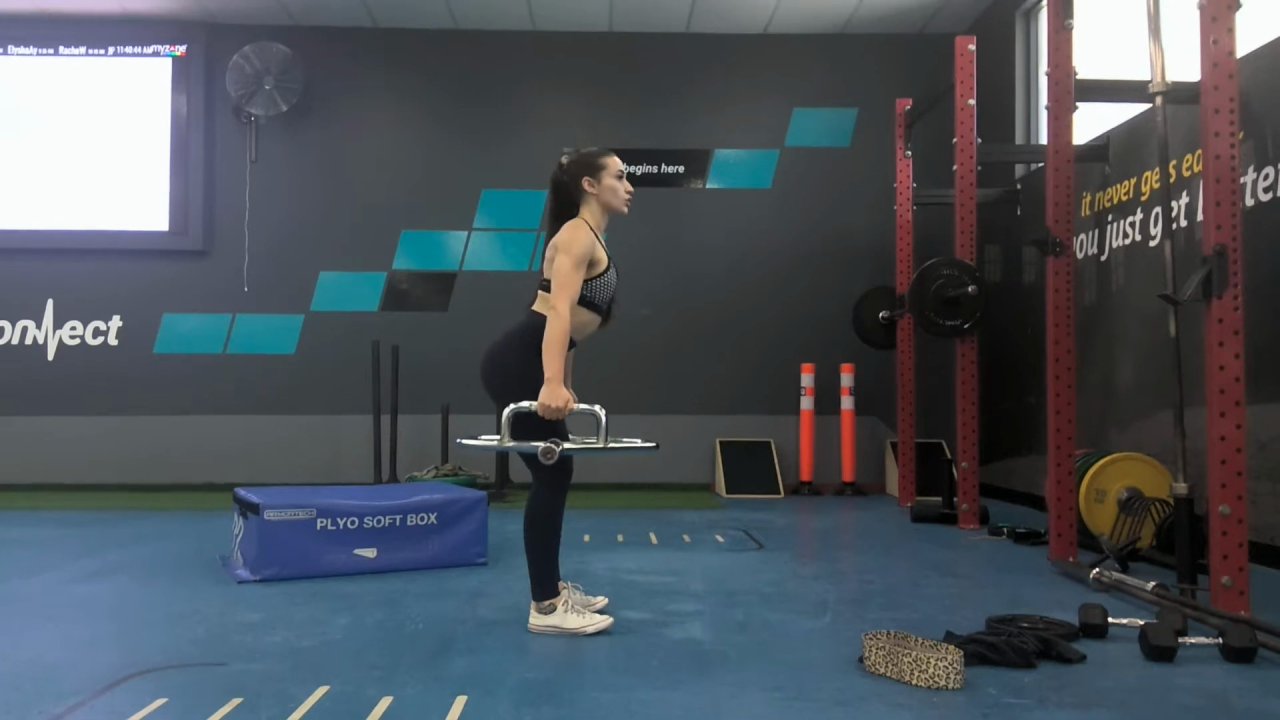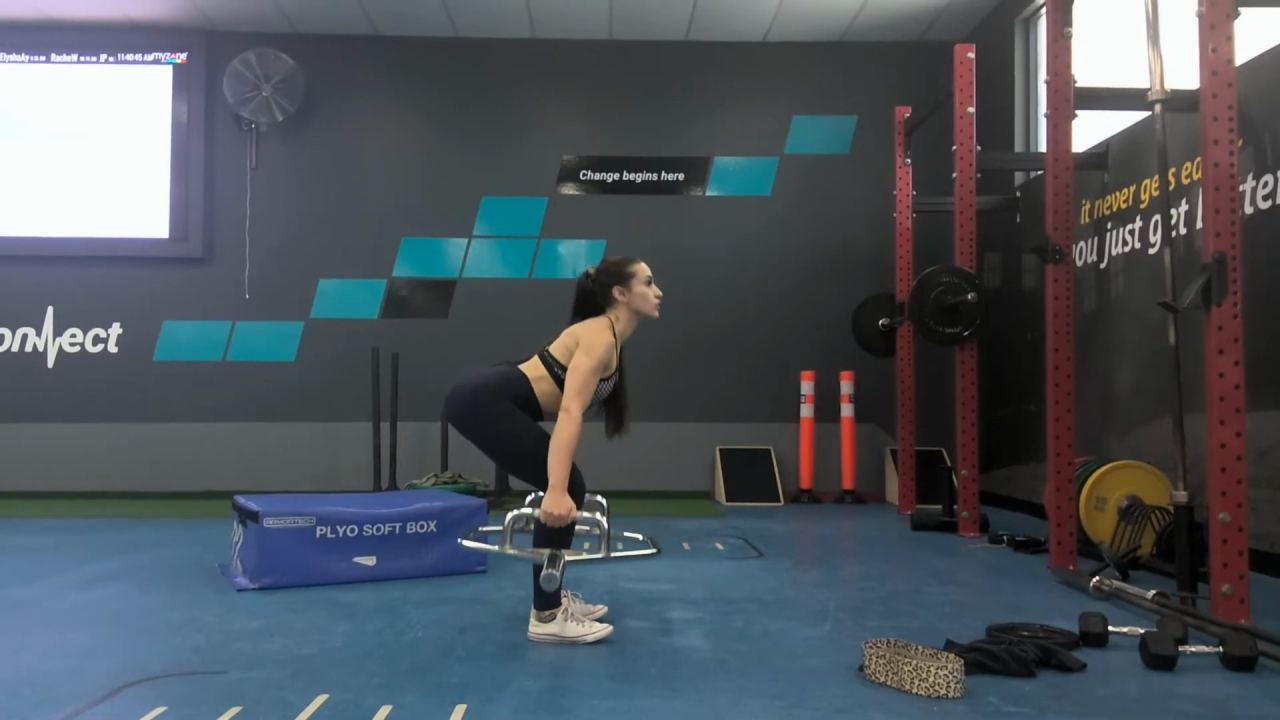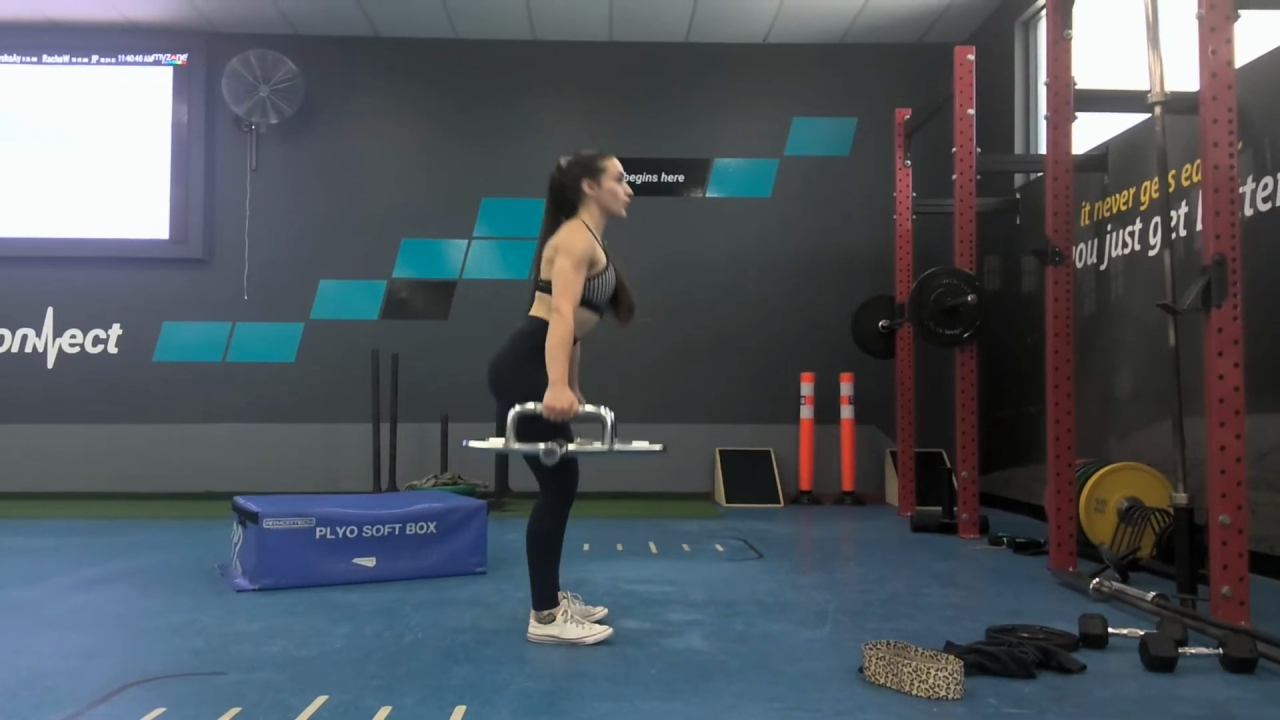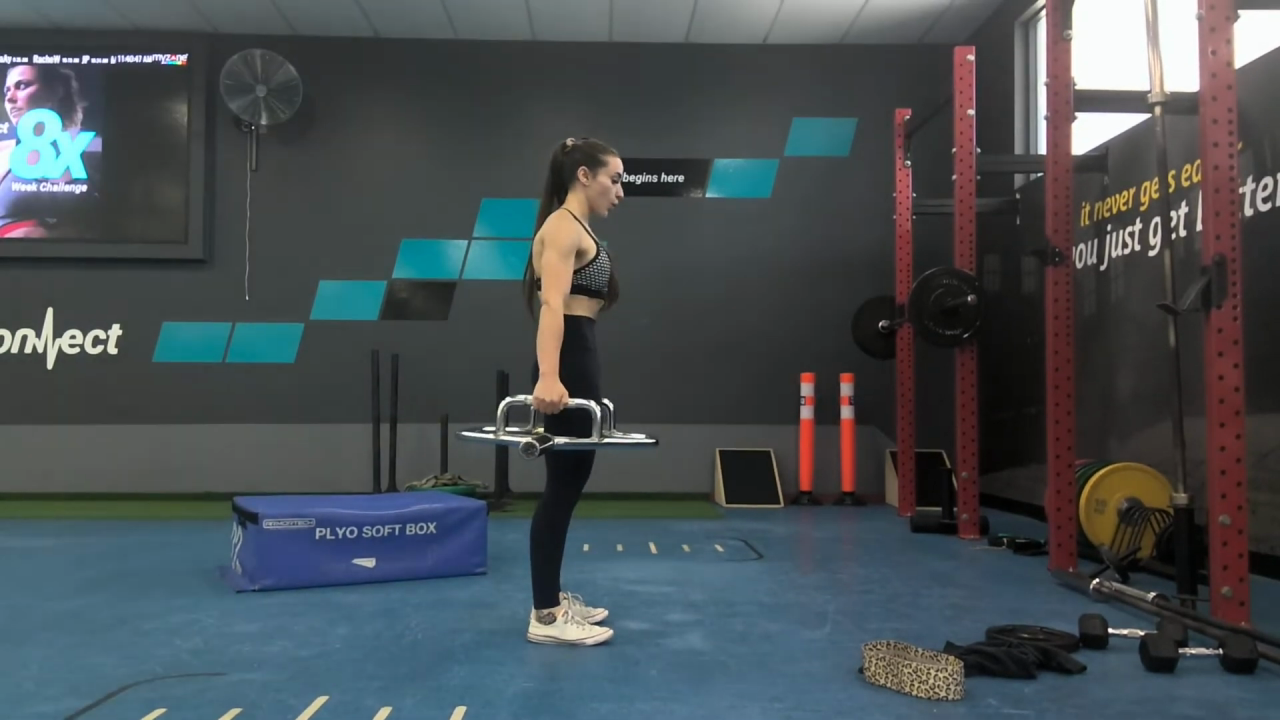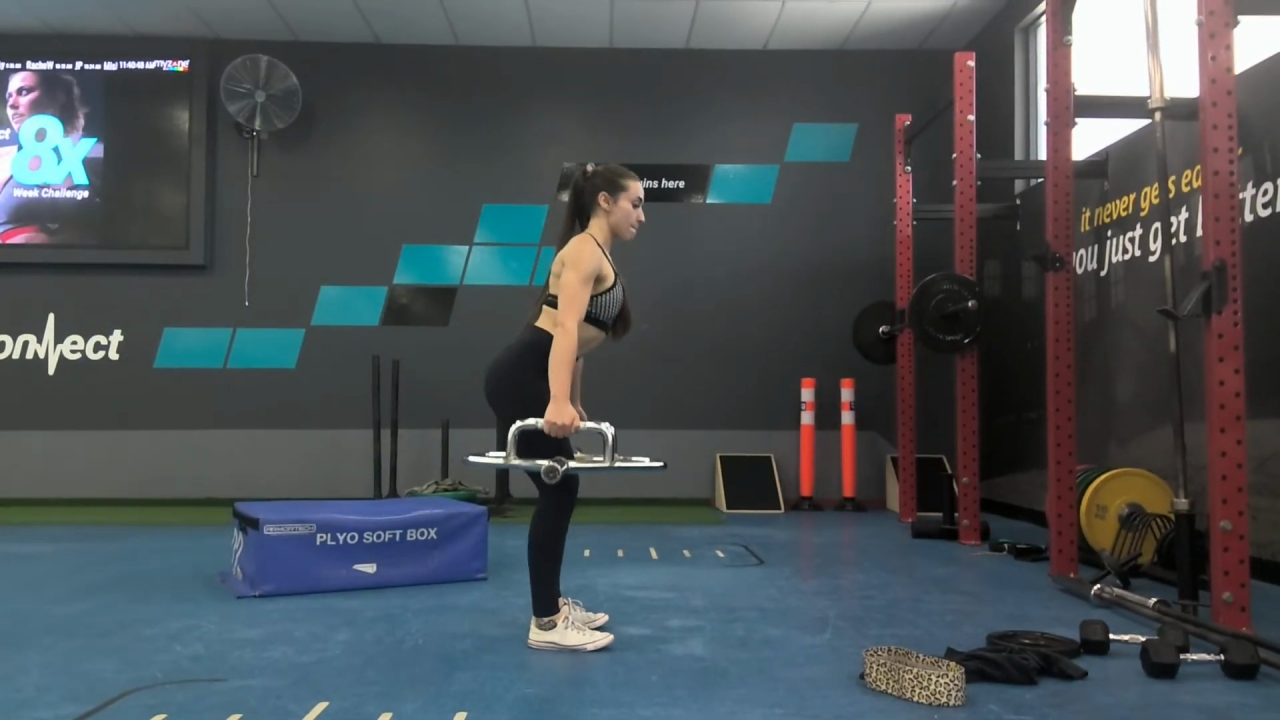
dt=1s
person 1, frame 1
left shoulder: (587, 236)
right shoulder: (578, 234)
right elbow: (558, 312)
left wrist: (562, 383)
right wrist: (552, 384)
left hip: (527, 363)
right hip: (517, 363)
left knee: (556, 473)
right knee: (551, 476)
left ankle: (552, 588)
right ankle: (546, 607)
person 1, frame 2
left shoulder: (605, 337)
right shoulder: (600, 337)
left elbow: (569, 410)
right elbow: (569, 413)
left wrist: (561, 484)
right wrist: (556, 492)
left hip: (487, 401)
right hip: (482, 403)
left knee: (568, 487)
right knee: (566, 495)
left ankle: (552, 596)
right ankle: (547, 615)
person 1, frame 3
left shoulder: (588, 241)
right shoulder: (576, 237)
right elbow: (561, 314)
left wrist: (571, 386)
right wrist: (557, 386)
left hip: (529, 367)
right hip: (524, 368)
left knee: (562, 482)
right knee: (559, 485)
left ankle: (552, 597)
right ankle: (545, 616)
person 1, frame 4
left shoulder: (576, 227)
right shoulder: (564, 226)
right elbow: (552, 306)
right wrist: (548, 377)
left hip: (577, 361)
right hip: (568, 362)
left knee: (569, 483)
right knee: (563, 485)
left ankle: (552, 599)
right ankle: (546, 616)
person 1, frame 5
left shoulder: (595, 254)
right shoulder: (586, 251)
left elbow: (576, 338)
right elbow: (565, 330)
left wrist: (573, 402)
right wrist: (558, 402)
left hip: (528, 377)
right hip: (520, 377)
left knee: (561, 489)
right knee: (557, 492)
left ankle: (552, 604)
right ankle: (546, 624)
